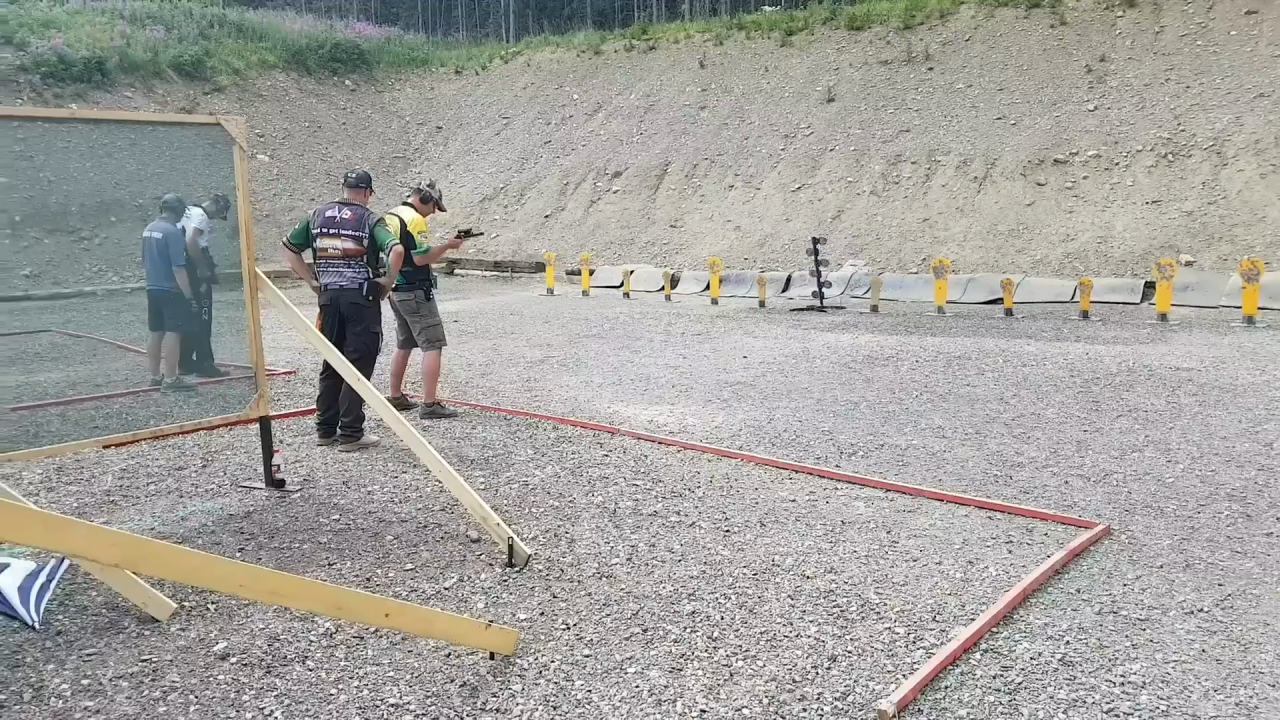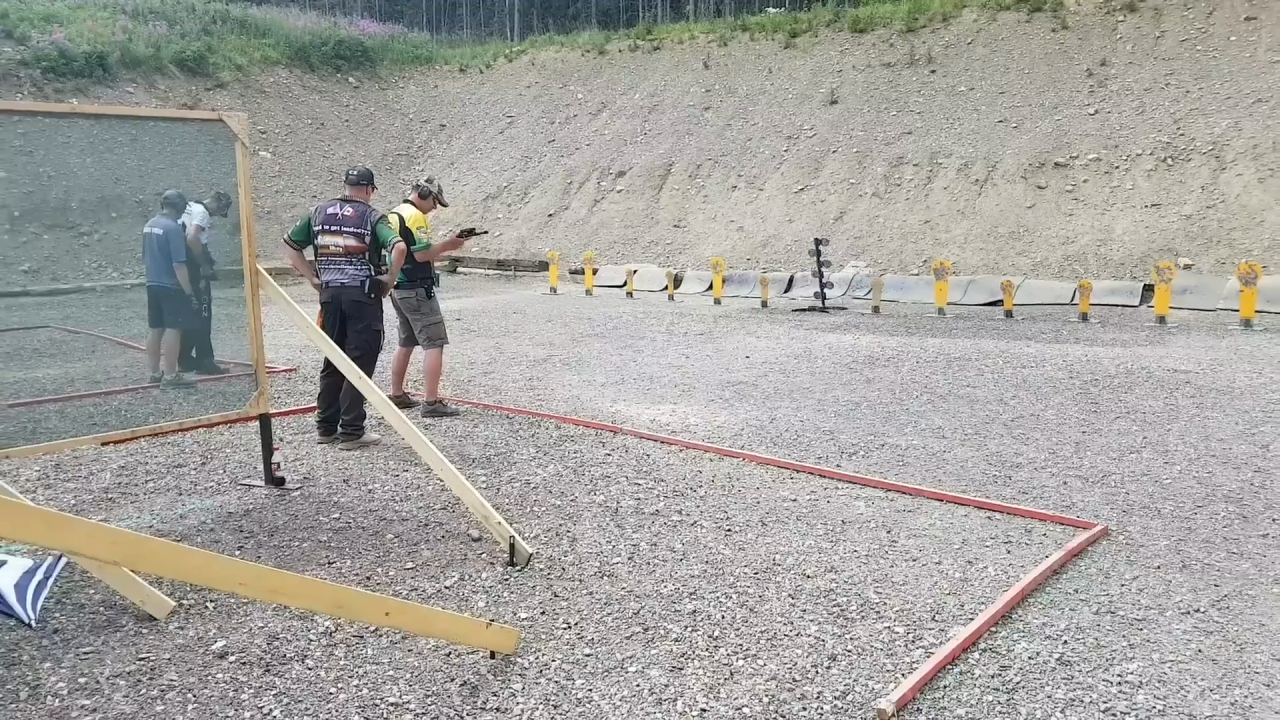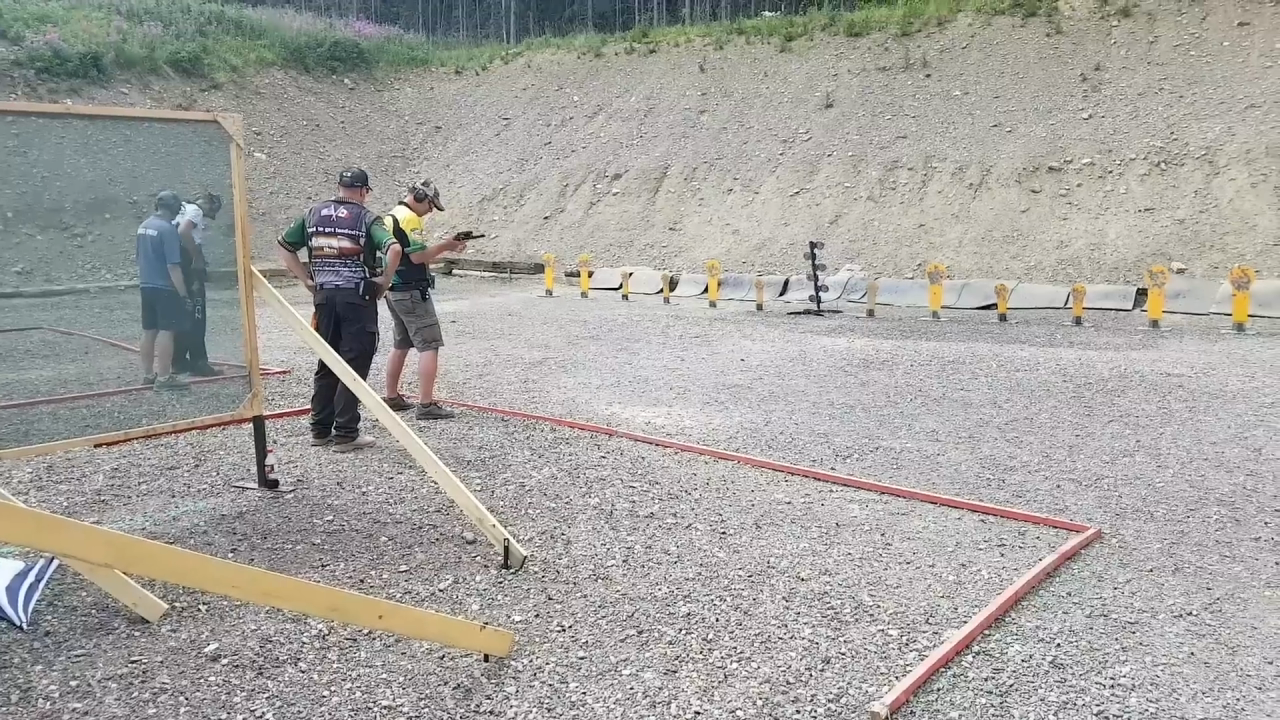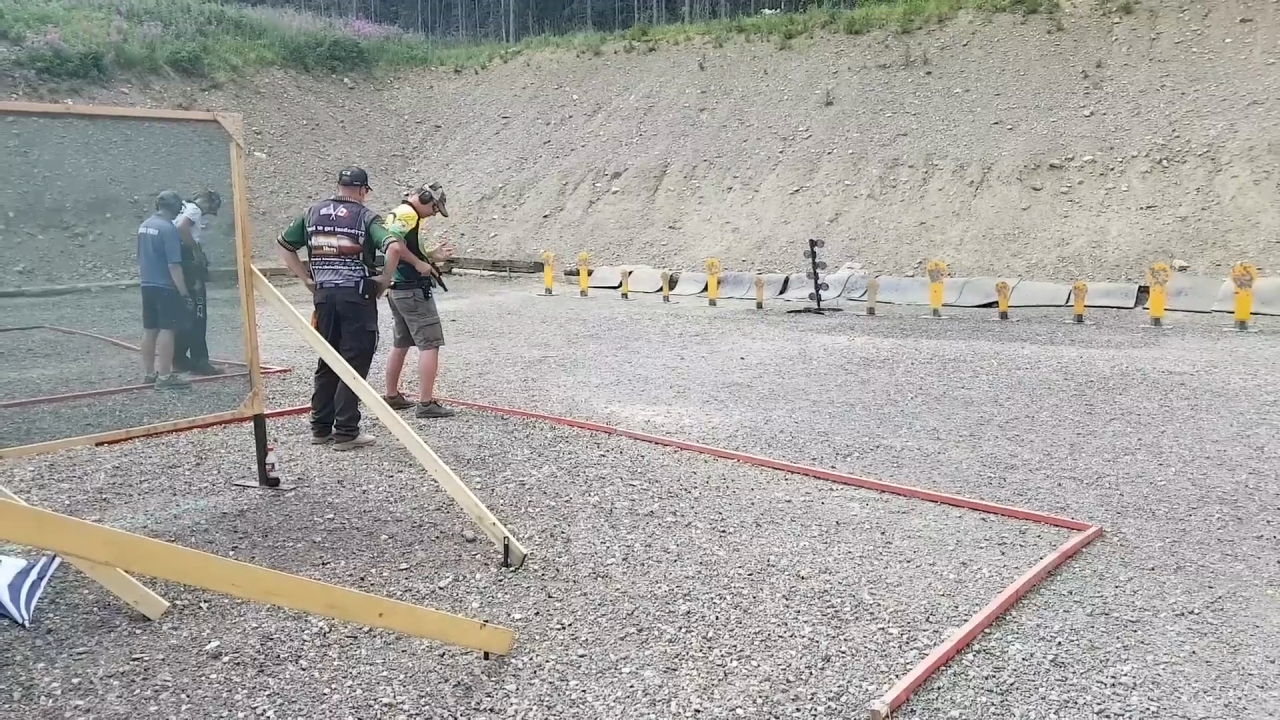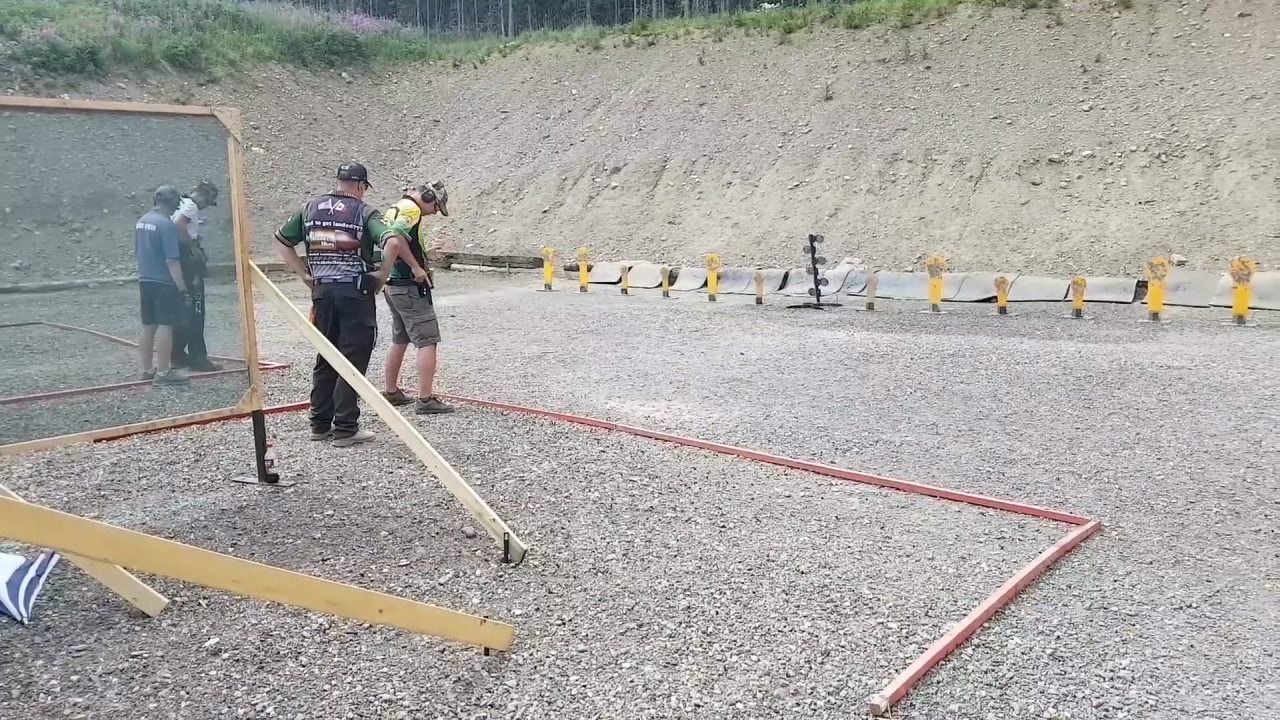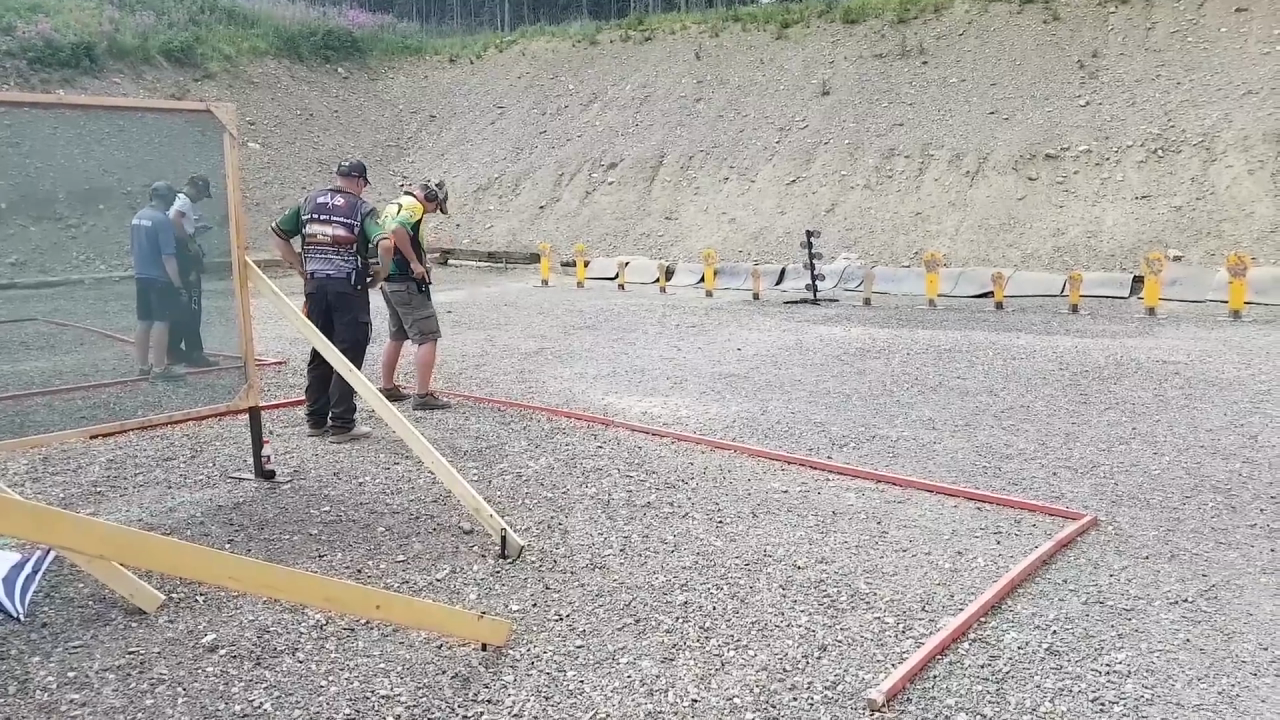
dt=0.4s
person 1, frame 1
left shoulder: (317, 216)
right shoulder: (369, 219)
left elbow: (289, 248)
left wrist: (312, 281)
right wrist: (388, 282)
left hip: (329, 296)
right hip: (361, 297)
left knee: (332, 363)
right knee: (359, 365)
left ankle: (326, 429)
right ankle: (350, 433)
person 1, frame 2
left shoulder: (318, 212)
right shoulder: (372, 216)
left elbow: (290, 245)
left wrist: (312, 278)
right wrist: (390, 279)
left hip: (330, 294)
right hip: (362, 294)
left knee: (333, 361)
right knee: (360, 363)
left ankle: (327, 427)
right ankle: (351, 431)
person 1, frame 3
left shoulder: (313, 214)
right shoulder: (366, 218)
left elbow: (284, 246)
right elbow: (394, 249)
left wrist: (307, 280)
right wrist: (385, 281)
left hip: (324, 296)
right hip: (357, 297)
left knee: (327, 363)
right knee: (355, 364)
left ankle: (320, 429)
right ankle: (345, 434)
person 1, frame 4
left shoulder: (312, 213)
right shoulder: (365, 216)
left elbow: (283, 245)
right elbow: (394, 247)
left wrist: (307, 279)
right wrist: (386, 279)
left hip: (324, 295)
right hip: (357, 296)
left knee: (327, 361)
right knee: (354, 363)
left ankle: (321, 427)
right ankle: (345, 432)
person 1, frame 5
left shoulder: (310, 208)
right shoulder: (363, 211)
left elbow: (282, 240)
right elbow: (393, 242)
left wrist: (304, 274)
right wrist: (383, 274)
left hip: (322, 291)
right hip: (355, 292)
left knee: (326, 358)
right knee: (353, 359)
left ankle: (320, 424)
right ankle: (345, 428)
person 1, frame 6
left shoulder: (308, 202)
right shoulder: (362, 208)
left elbow: (277, 234)
right elbow: (384, 243)
left wrist: (300, 266)
right wrist: (379, 273)
left hip: (315, 286)
right hip: (348, 287)
left knee: (319, 353)
right knee: (349, 355)
left ankle: (316, 420)
right ankle: (341, 424)
person 2, frame 1
left shoulder: (391, 216)
right shoulder: (415, 219)
right elbow: (420, 258)
left wrist: (434, 251)
right wrist: (447, 246)
left hip: (396, 290)
right hip: (415, 292)
left knee: (404, 345)
right knee: (433, 346)
left ankle: (395, 397)
right ankle: (430, 404)
person 2, frame 2
left shoulder: (394, 214)
right shoulder: (415, 216)
right elbow: (421, 254)
left wrist: (445, 247)
right wrist: (449, 243)
left hip: (399, 288)
right hip: (417, 290)
left knee: (405, 343)
right knee: (434, 344)
left ankle: (397, 395)
right ankle: (431, 403)
person 2, frame 3
left shoulder: (391, 215)
right shoulder: (409, 217)
right elbow: (417, 256)
left wrist: (444, 247)
right wrist: (445, 245)
left hip: (395, 290)
right hip: (412, 292)
left knee: (401, 345)
right knee: (429, 346)
left ankle: (392, 397)
right ankle: (426, 405)
person 2, frame 4
left shoulder: (396, 213)
right shoulder: (408, 214)
left wrist: (431, 256)
right wrist: (419, 263)
left hip: (397, 289)
right hip: (414, 290)
left knee: (401, 344)
right knee: (429, 345)
left ankle: (392, 396)
right ankle: (426, 404)
person 2, frame 5
left shoulder: (395, 208)
right shoulder: (411, 209)
left wrist: (423, 256)
right wrist: (416, 267)
left hip: (394, 285)
right hip: (410, 287)
left knee: (400, 340)
right knee: (427, 341)
left ankle: (391, 392)
right ankle: (425, 400)
person 2, frame 6
left shoulder: (393, 205)
right shoulder: (413, 205)
right elbow: (398, 230)
right wrist: (415, 262)
left hip: (389, 281)
right hip: (408, 283)
left knee: (396, 337)
right knee: (427, 338)
left ankle: (388, 388)
right ankle: (422, 396)
person 3, frame 1
left shoulder: (148, 229)
right shoulder: (172, 232)
right elbow: (178, 268)
right wrist: (189, 295)
left hip: (152, 289)
right hip: (170, 291)
left knee: (155, 333)
right knee: (172, 334)
left ankle: (156, 376)
right ankle: (170, 379)
person 3, frame 2
left shoulder: (149, 225)
right shoulder: (173, 228)
right elbow: (178, 264)
right wrist: (189, 292)
left hip: (152, 285)
right hip: (170, 287)
left knee: (155, 330)
right knee: (172, 330)
left ankle: (155, 373)
right ankle: (170, 376)
person 3, frame 3
left shoulder: (143, 226)
right shoulder: (167, 229)
right elbow: (173, 266)
right wrist: (183, 293)
left hip: (146, 286)
right hip: (164, 289)
left knee: (149, 332)
right knee: (166, 332)
left ankle: (148, 375)
right ankle: (164, 378)
person 3, frame 4
left shoulder: (144, 226)
right shoulder: (168, 229)
right elbow: (173, 265)
right wrist: (184, 293)
left hip: (147, 286)
right hip: (165, 288)
left knee: (150, 331)
right knee: (166, 331)
left ankle: (149, 373)
right ankle: (164, 377)
person 3, frame 5
left shoulder: (141, 221)
right shoulder: (166, 224)
left elbow: (138, 253)
right elbow: (171, 261)
right wrist: (183, 288)
left hip: (145, 281)
right hip: (163, 283)
left knee: (148, 326)
right knee: (165, 326)
left ankle: (147, 370)
right ankle: (163, 373)
person 3, frame 6
left shoulder: (137, 217)
right shoulder: (162, 220)
left elbow: (133, 249)
right elbow: (168, 256)
right wrist: (178, 284)
left hip: (141, 277)
right hip: (159, 279)
left knee: (144, 322)
right knee: (161, 323)
left ankle: (143, 366)
right ankle: (159, 369)
person 4, frame 1
left shoulder: (189, 211)
right shoulder: (201, 216)
left elbow: (186, 240)
right elbow: (191, 241)
right wrist: (201, 267)
left hip: (185, 271)
right hip: (196, 272)
right knee: (202, 318)
left ankle: (186, 362)
right ankle: (205, 364)
person 4, frame 2
left shoulder: (190, 207)
right shoulder: (202, 212)
left elbow: (186, 236)
right elbow: (192, 238)
right wrist: (204, 265)
right hip: (194, 268)
right knee: (201, 315)
left ankle: (185, 359)
right ankle: (204, 361)
person 4, frame 3
left shoulder: (183, 209)
right shoulder: (196, 211)
right elbow: (183, 232)
right wrist: (198, 256)
right hip: (189, 268)
right knee: (195, 316)
left ankle: (179, 360)
right ankle: (198, 362)
person 4, frame 4
left shoulder: (183, 208)
right shoulder: (194, 210)
right elbow: (181, 227)
right wrist: (196, 250)
right hip: (190, 266)
right knee: (196, 314)
left ankle: (179, 359)
right ankle: (199, 361)
person 4, frame 5
left shoulder: (181, 204)
right shoulder: (190, 206)
right elbow: (178, 225)
right wrist: (194, 247)
left hip: (177, 262)
right hip: (188, 262)
right knee: (195, 310)
left ankle: (178, 355)
right ankle: (197, 357)
person 4, frame 6
left shoulder: (177, 200)
right shoulder: (184, 201)
right elbow: (174, 221)
left wrist: (195, 228)
right wrist: (191, 243)
left hip: (176, 258)
right hip: (185, 257)
left knee: (178, 306)
right knee: (191, 306)
left ankle: (174, 351)
right ankle: (194, 353)
